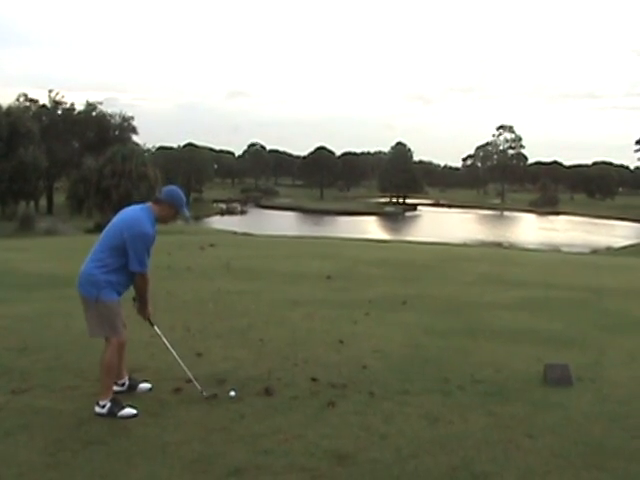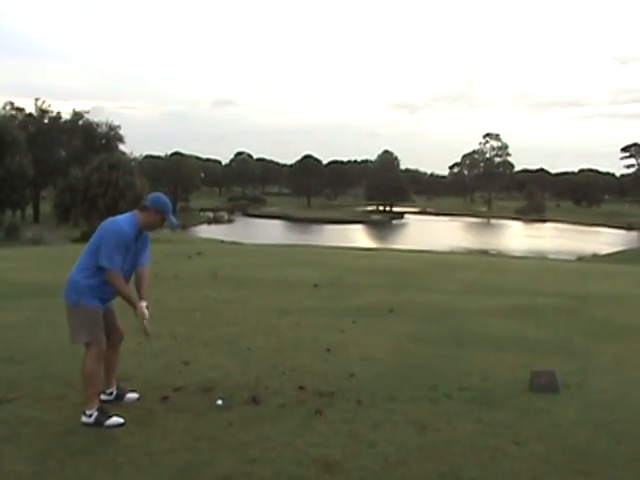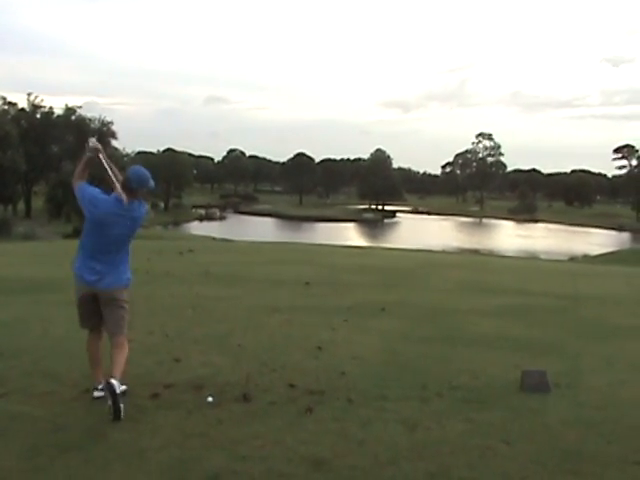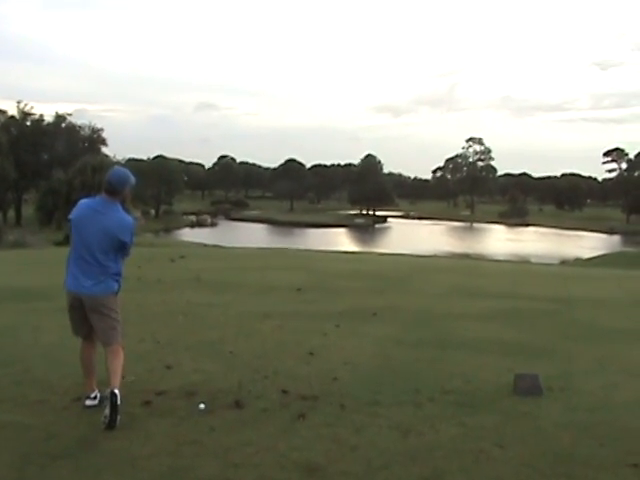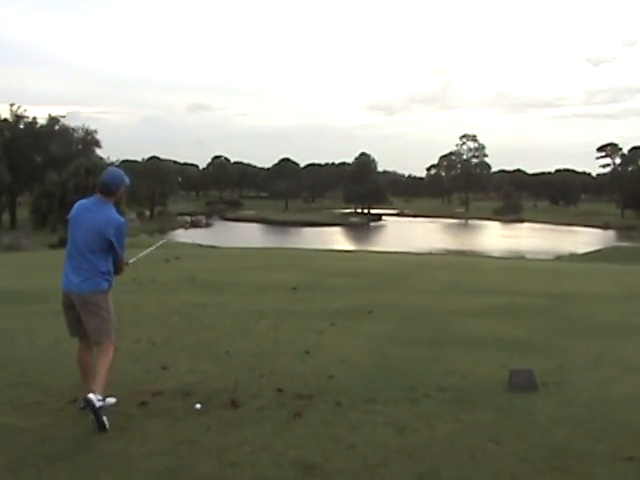
dt=1s
person 1, frame 1
left shoulder: (137, 212)
right shoulder: (143, 228)
right elbow: (140, 274)
left wrist: (141, 300)
right wrist: (144, 305)
left hip: (100, 281)
right hip: (99, 285)
left knee: (119, 332)
right knee: (115, 339)
left ankle: (122, 381)
right ankle: (105, 402)
person 1, frame 2
left shoulder: (142, 236)
right shoulder: (116, 228)
left elbow: (143, 269)
right elbow: (111, 275)
left wrist: (142, 302)
right wrist: (134, 305)
left hip: (101, 295)
right hip: (84, 293)
left knee: (115, 337)
right knee: (96, 348)
left ankle: (110, 390)
right ankle: (91, 411)
person 1, frame 3
left shoulder: (96, 203)
right shoulder: (139, 211)
left elbow: (77, 180)
right elbow: (123, 189)
left wrist: (90, 154)
right wrist: (105, 159)
left hip: (85, 279)
right hip: (115, 283)
left knee: (94, 332)
right knee: (119, 338)
left ankle: (99, 384)
right ankle: (115, 382)
person 1, frame 4
left shoulder: (80, 207)
right shoulder: (125, 222)
left hip: (75, 287)
right hip: (103, 290)
left knee: (88, 339)
right knee: (113, 345)
left ankle: (91, 393)
right ankle: (114, 390)
person 1, frame 5
left shoulder: (78, 207)
right shoulder: (116, 221)
right elbow: (118, 261)
right wrist: (117, 270)
left hip: (70, 286)
right hip: (94, 289)
left knee: (85, 341)
right knee: (105, 344)
left ankle: (91, 393)
right ankle: (95, 395)
